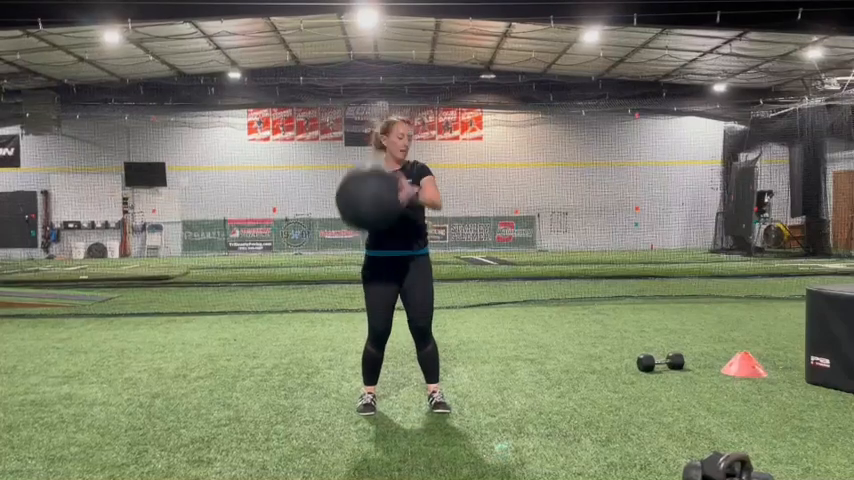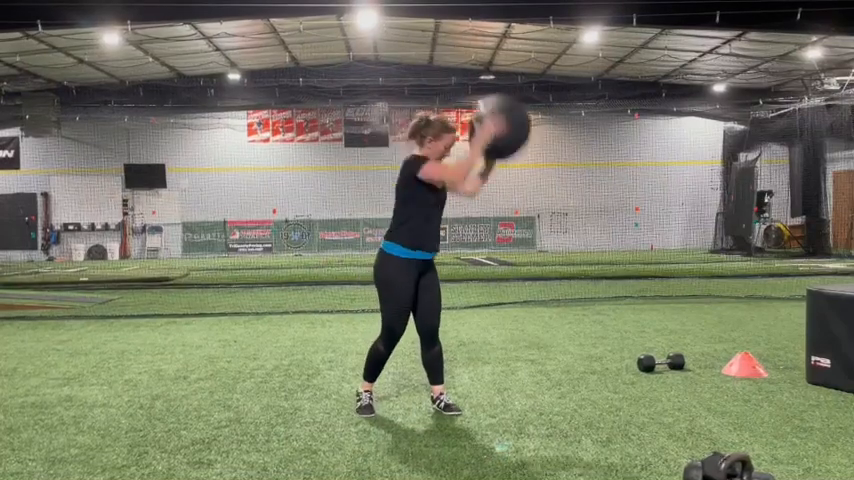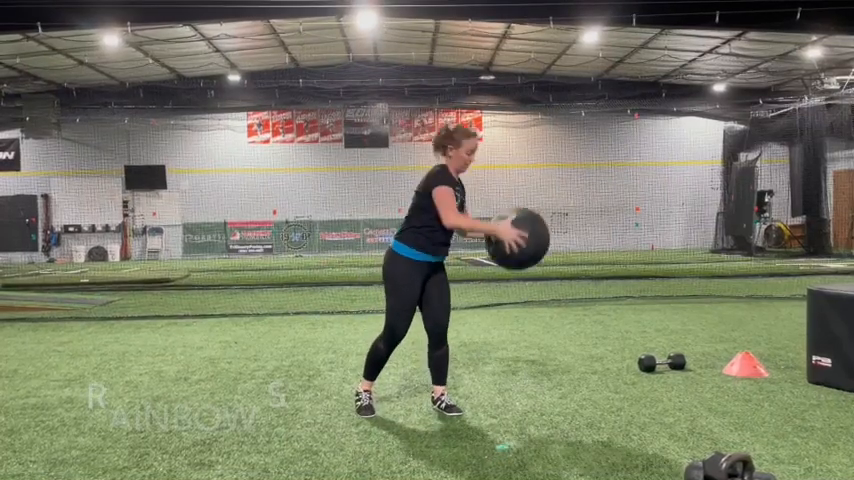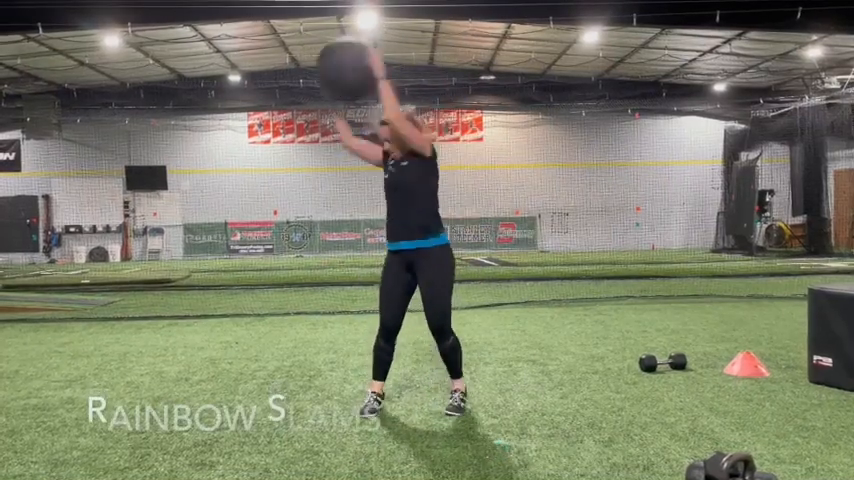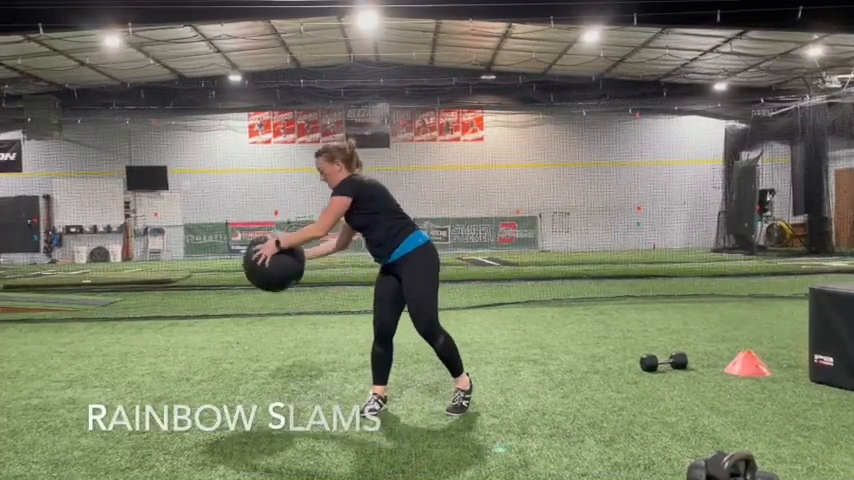
dt=0.7s
person 1, frame 1
left shoulder: (417, 173)
left elbow: (436, 201)
left wrist: (413, 194)
left hip: (416, 262)
right hip: (379, 262)
left knee: (422, 330)
right knee: (378, 331)
left ankle: (435, 391)
right ankle: (369, 392)
person 1, frame 2
left shoulder: (435, 178)
right shoulder: (414, 164)
left elbow: (470, 185)
right elbow: (458, 177)
left wrist: (487, 156)
right wrist: (480, 141)
left hip: (424, 264)
right hip: (397, 263)
left knee: (430, 331)
right knee: (392, 331)
left ankle: (438, 395)
right ankle: (365, 391)
person 1, frame 3
left shoulder: (456, 184)
right shoulder: (437, 176)
left elbow: (458, 224)
right elbow: (450, 219)
left wrist: (495, 230)
right wrist: (497, 230)
left hip: (434, 266)
right hip: (404, 262)
left knee: (439, 331)
right knee: (395, 331)
left ankle: (439, 394)
right ankle: (364, 389)
person 1, frame 4
left shoulder: (424, 154)
right shoulder: (388, 161)
left elbow: (396, 119)
right elbow: (350, 140)
left wrist: (381, 77)
left hip: (432, 253)
right hip: (398, 257)
left knee: (440, 327)
right knee: (387, 327)
left ankle: (459, 387)
right ankle: (376, 392)
person 1, frame 5
left shoulder: (350, 187)
right shoulder: (355, 194)
left elbow: (319, 229)
right elbow: (340, 242)
left wrist: (278, 244)
left hip: (416, 257)
right hip: (392, 265)
left knee: (427, 326)
right knee: (382, 331)
left ankle: (463, 384)
right ankle: (378, 393)
